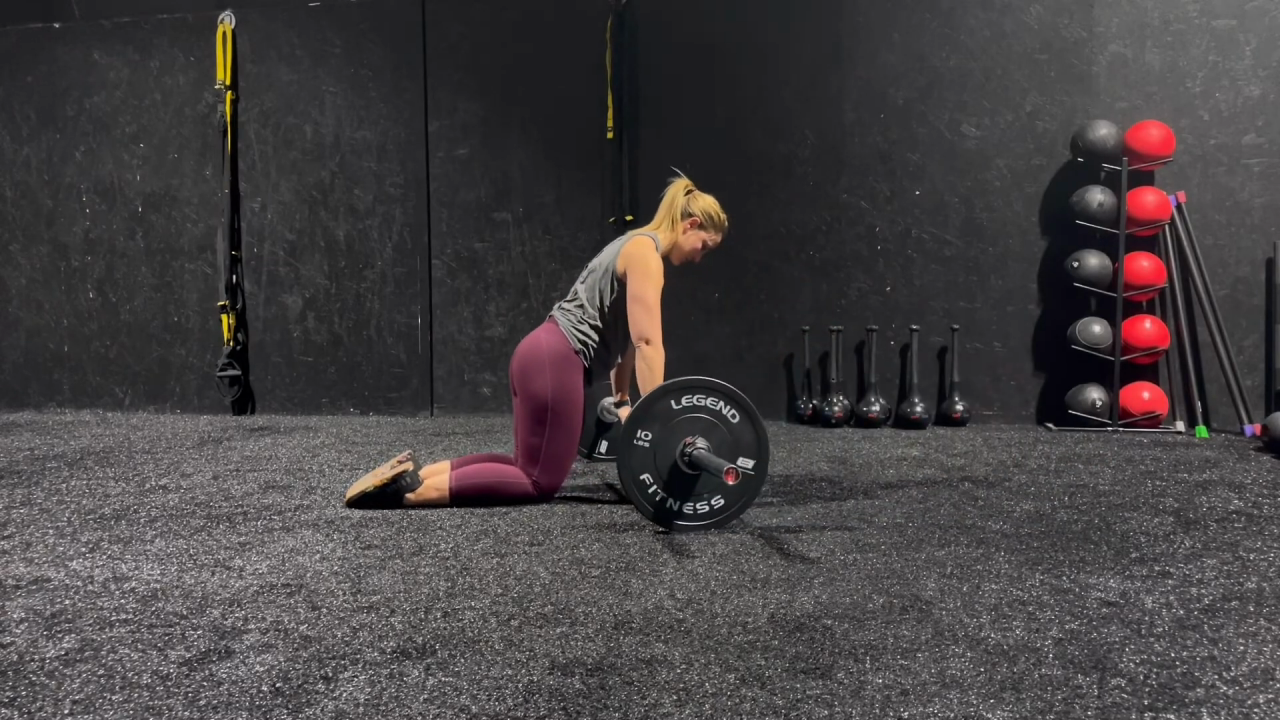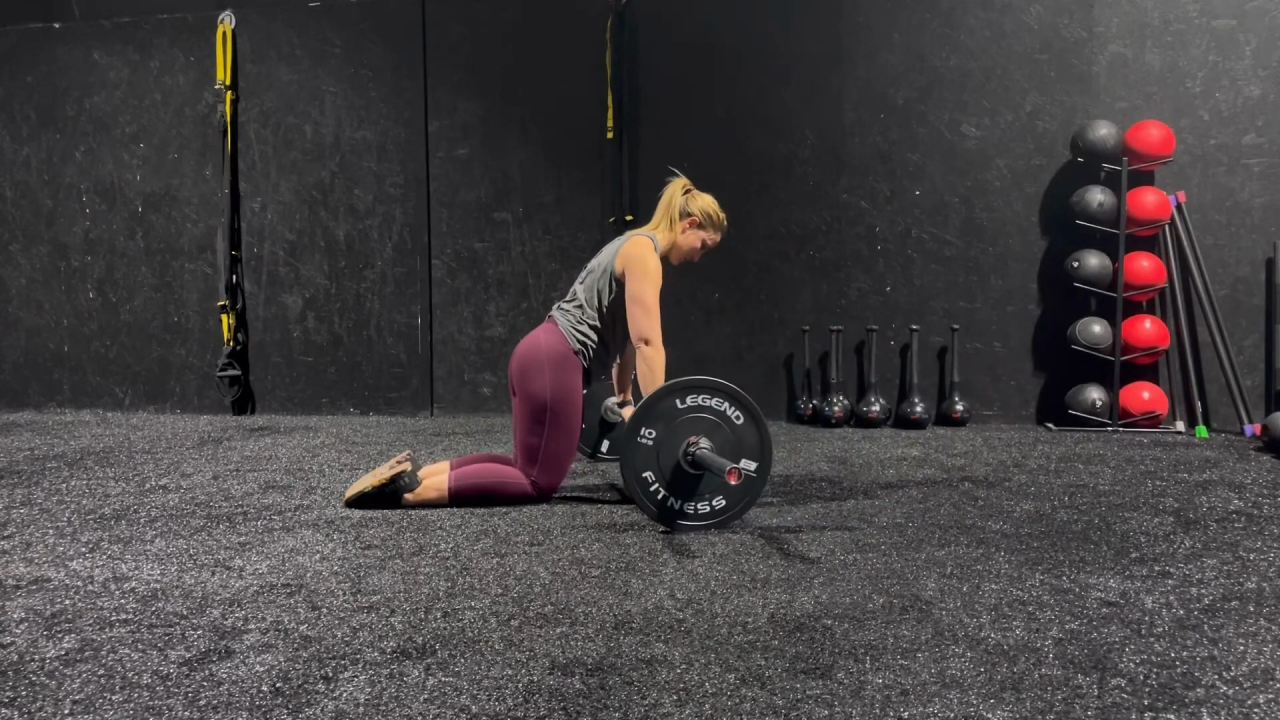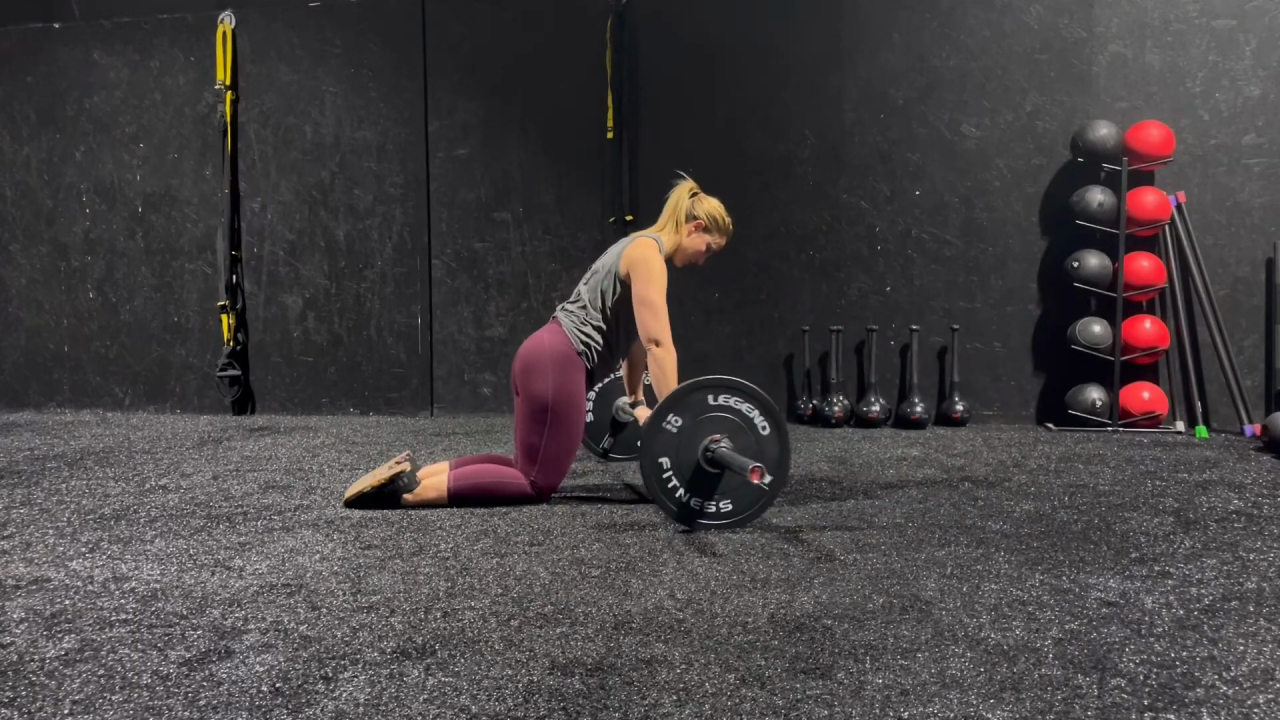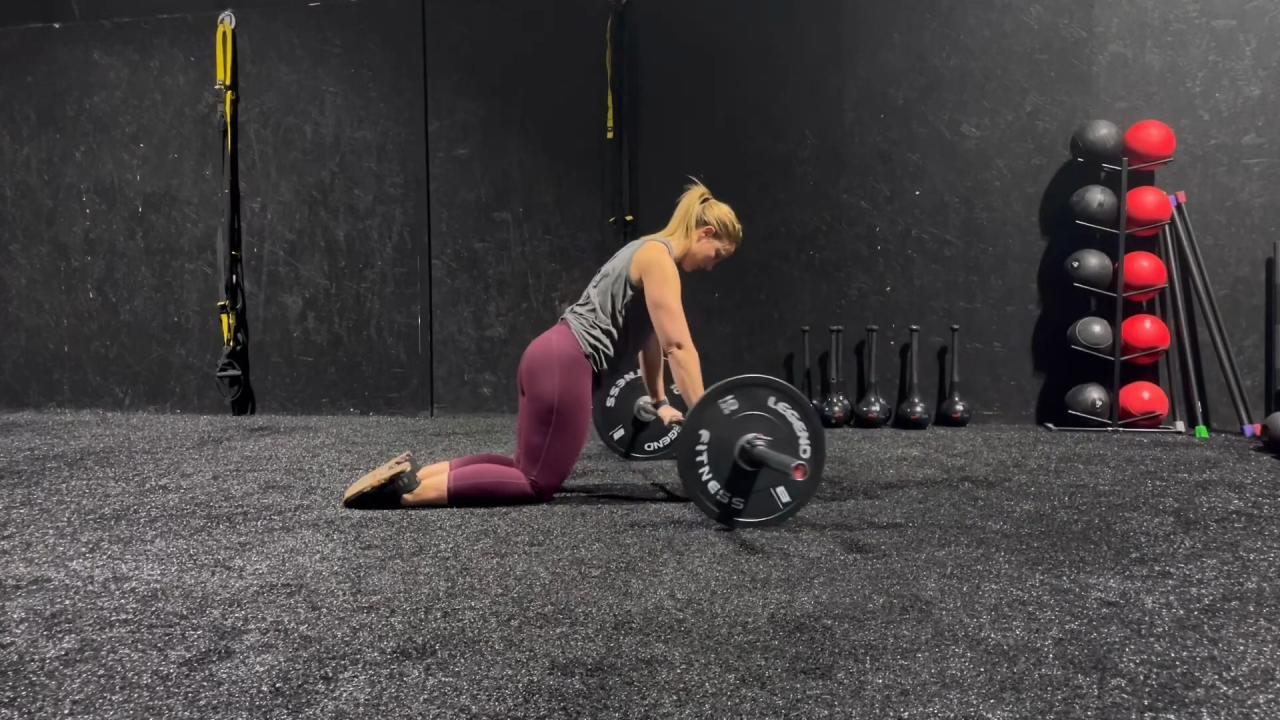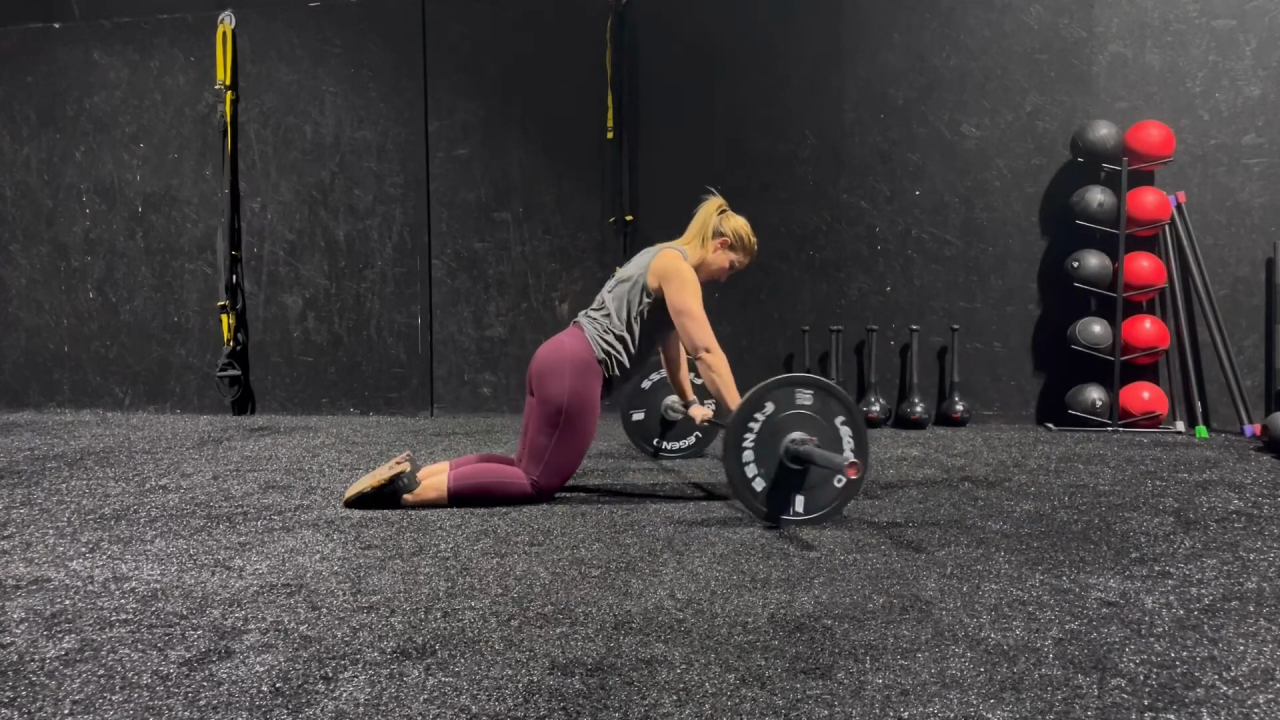
dt=0.2s
person 1, frame 1
left shoulder: (638, 247)
right shoulder: (646, 253)
left elbow: (625, 336)
right elbow: (647, 342)
left wrist: (622, 401)
left hip: (544, 355)
right hip: (555, 360)
left knee: (529, 468)
right knee: (540, 483)
left ankle: (415, 472)
right ankle: (411, 488)
person 1, frame 2
left shoulder: (636, 247)
right shoulder: (644, 253)
left elbow: (626, 336)
right elbow: (647, 342)
left wrist: (625, 401)
left hip: (544, 355)
right hip: (554, 360)
left knee: (529, 468)
right knee: (539, 483)
left ankle: (413, 473)
right ankle: (409, 488)
person 1, frame 3
left shoulder: (642, 249)
right shoulder: (649, 254)
left elbow: (635, 337)
right elbow: (658, 344)
left wrist: (637, 401)
left hip: (548, 357)
right hip: (558, 362)
left knee: (530, 470)
right knee: (538, 484)
left ankle: (414, 472)
right ankle: (408, 489)
person 1, frame 4
left shoulder: (651, 253)
right shoulder: (660, 258)
left elbow: (650, 339)
right elbow: (679, 345)
left wrist: (660, 401)
left hip: (555, 359)
right hip: (566, 364)
left knee: (531, 470)
right knee: (538, 484)
left ankle: (415, 472)
right ankle: (409, 488)
person 1, frame 5
left shoulder: (666, 259)
right shoulder: (677, 267)
left elbow: (671, 343)
right elbow: (706, 350)
left wrist: (690, 403)
left hip: (563, 361)
right hip: (576, 368)
left knee: (531, 468)
right knee: (538, 484)
left ankle: (416, 473)
right ankle: (409, 489)
